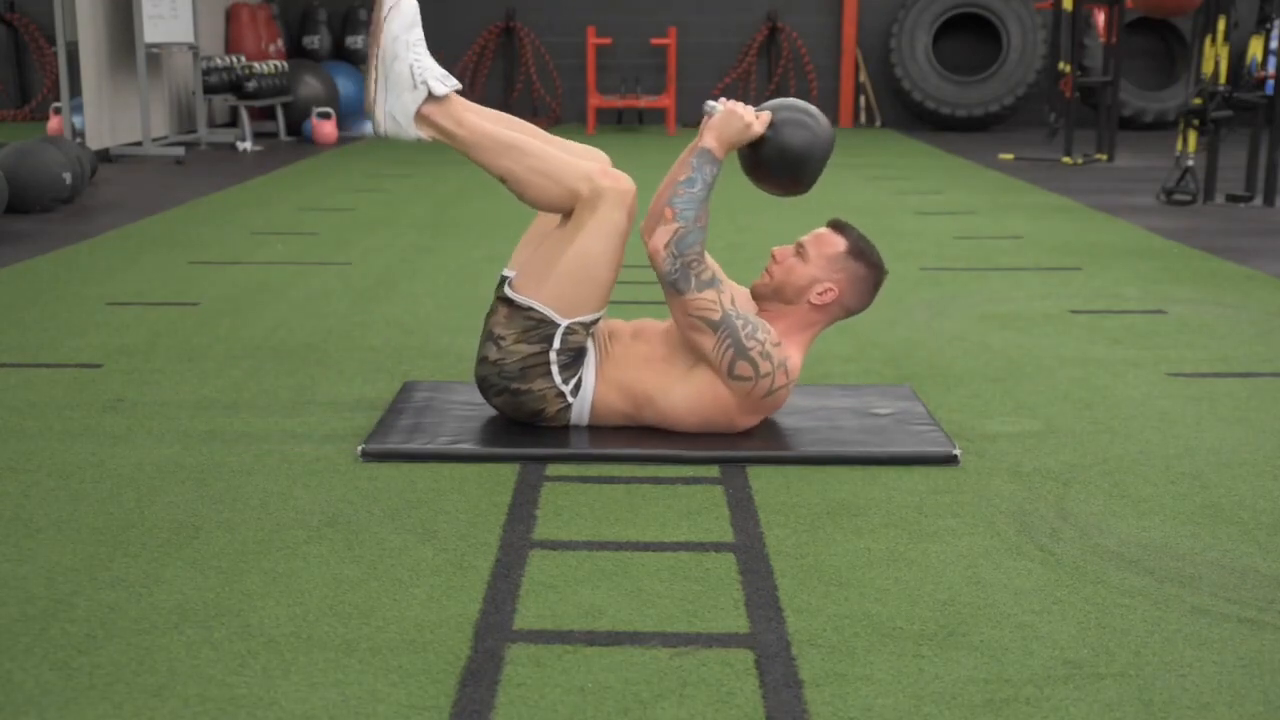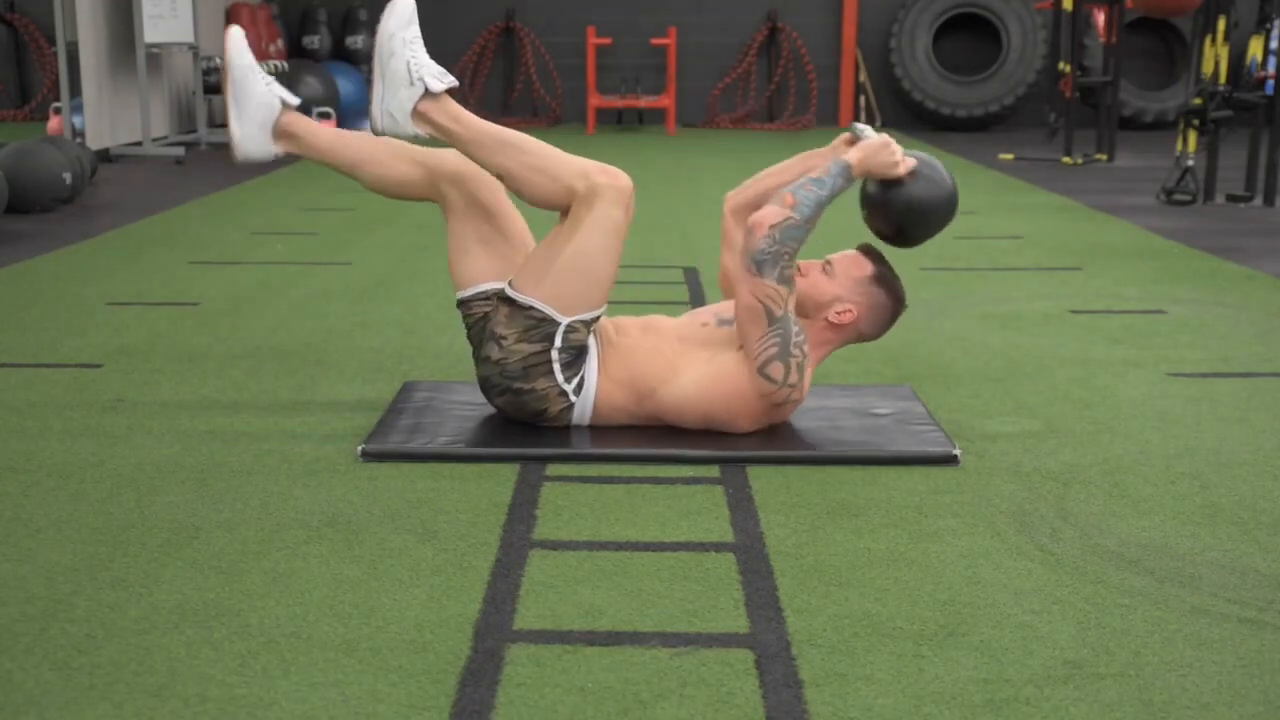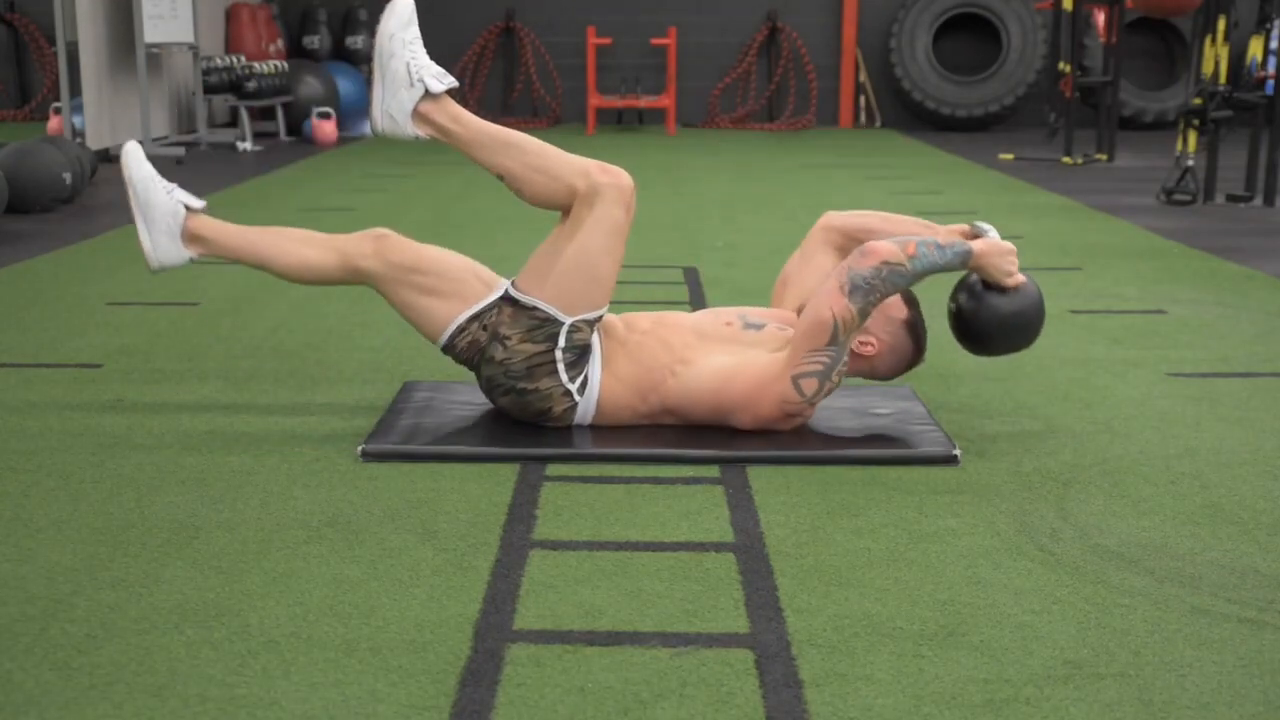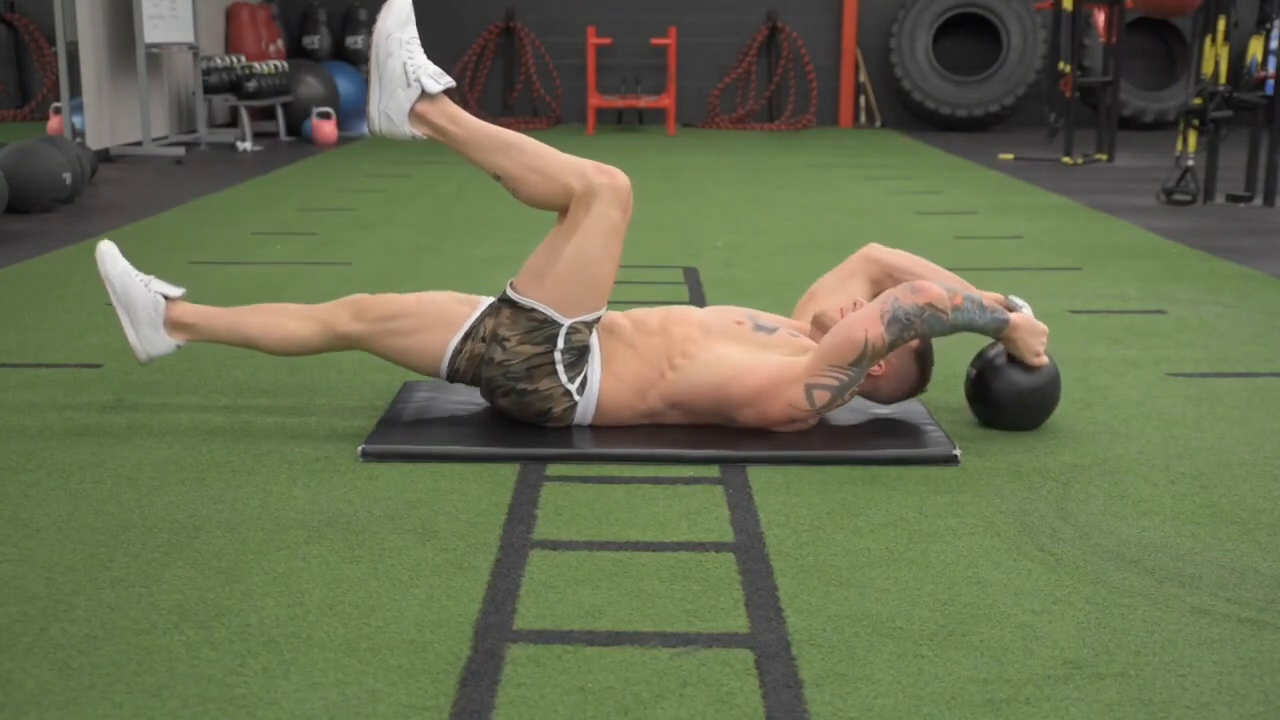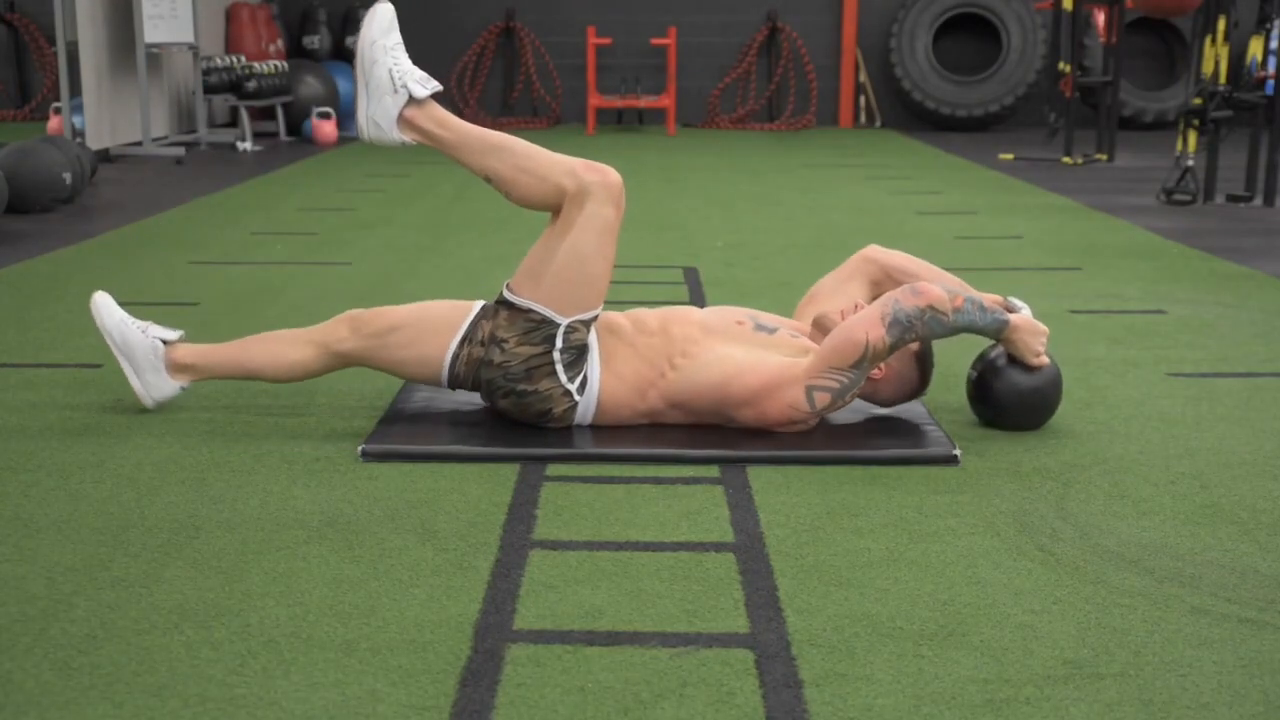
dt=0.4s
person 1, frame 1
left shoulder: (763, 366)
right shoulder: (757, 320)
left elbow: (669, 249)
right elbow: (666, 226)
left wrist: (711, 145)
right wrist: (712, 138)
left hip: (530, 370)
right hip: (554, 358)
left knee: (607, 190)
right knee: (587, 168)
left ankle: (425, 107)
right ankle: (424, 100)
person 1, frame 2
left shoulder: (780, 377)
right shoulder: (761, 337)
left elbow: (766, 234)
right elbow: (741, 208)
left wrist: (852, 162)
right wrist: (842, 154)
left hip: (536, 370)
right hip: (540, 354)
left knee: (608, 187)
right knee: (458, 170)
left ankle: (425, 103)
right ankle: (277, 125)
person 1, frame 3
left shoulder: (798, 386)
right shoulder: (789, 334)
left elbow: (872, 266)
right elbow: (834, 229)
left wrist: (969, 255)
right wrist: (964, 238)
left hip: (545, 372)
right hip: (544, 352)
left knee: (609, 186)
right knee: (374, 248)
left ankle: (427, 105)
right ankle: (191, 232)
person 1, frame 4
left shoulder: (807, 392)
right shoulder: (803, 342)
left elbow: (914, 300)
right elbow: (876, 258)
left wrist: (1003, 322)
right wrist: (1005, 306)
left hip: (543, 372)
right hip: (542, 355)
left knee: (605, 186)
right knee: (354, 313)
left ankle: (422, 105)
right ankle: (172, 320)
person 1, frame 5
left shoulder: (807, 395)
right shoulder: (804, 342)
left elbow: (912, 294)
right elbow: (875, 261)
left wrist: (1002, 321)
right wrist: (999, 305)
left hip: (543, 374)
right hip: (545, 358)
left knee: (597, 185)
right knee: (353, 330)
left ankle: (410, 110)
right ankle: (175, 365)
